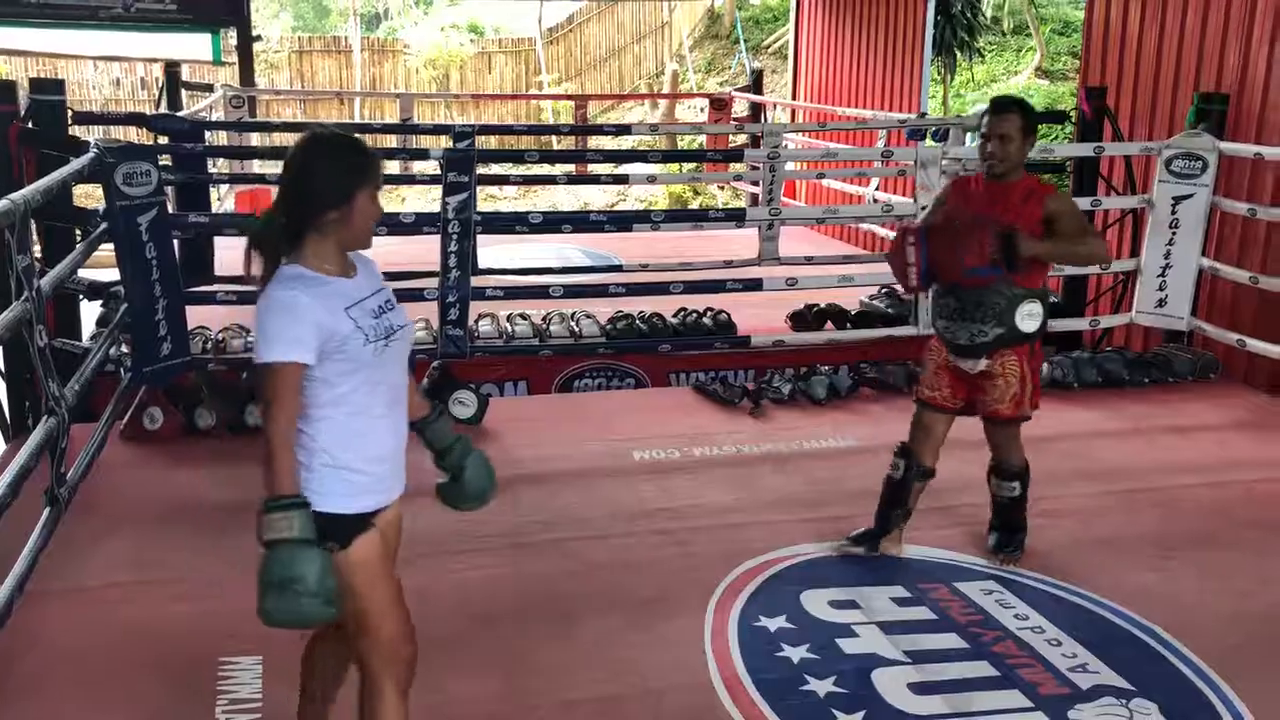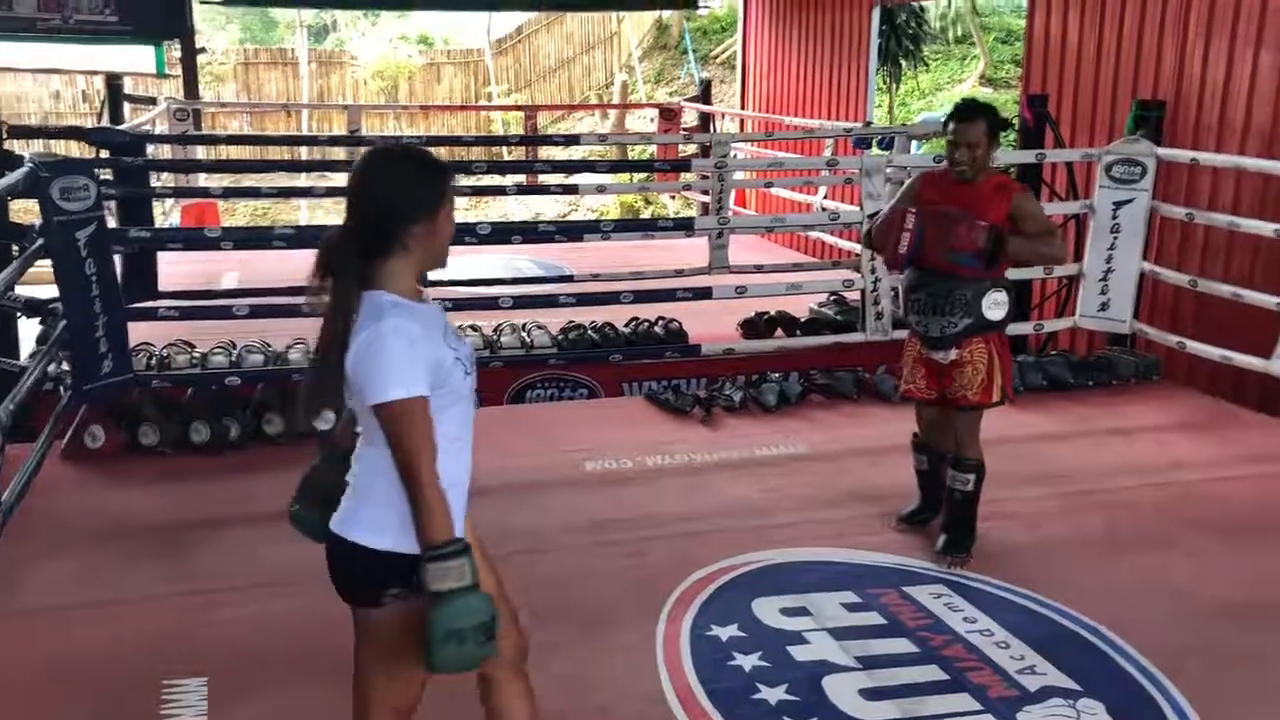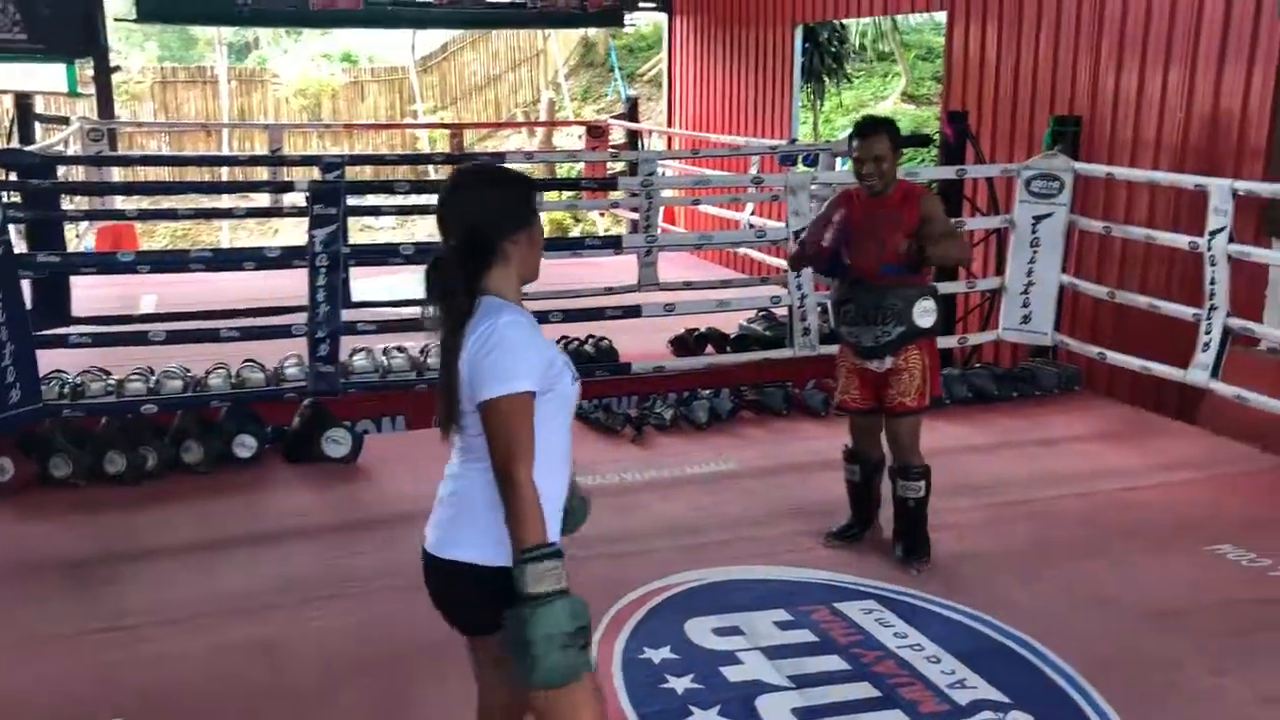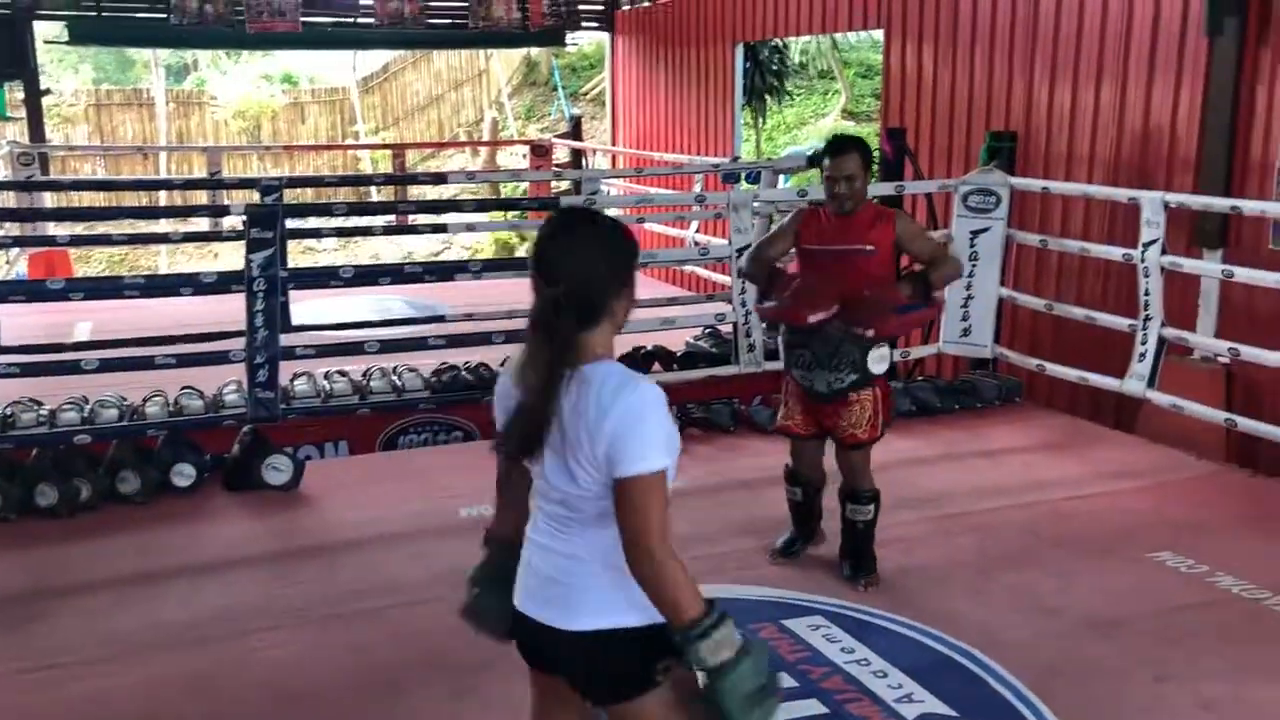
dt=0.5s
person 1, frame 1
left shoulder: (363, 271)
right shoulder: (291, 302)
right elbow: (280, 431)
left wrist: (441, 439)
right wrist: (286, 538)
left hip: (379, 492)
right hip: (328, 509)
left knee: (344, 630)
right knee: (391, 655)
person 1, frame 2
left shoulder: (403, 302)
right shoulder: (391, 332)
right elbow: (420, 475)
right wrist: (451, 584)
left hip: (435, 524)
right hip: (391, 549)
left knee: (505, 656)
person 1, frame 3
left shoulder: (478, 319)
right shoulder: (506, 332)
right elbow: (516, 477)
right wrist: (542, 586)
left hip: (471, 554)
right hip: (489, 566)
person 1, frame 4
left shoulder: (523, 377)
right shoulder: (631, 399)
right elbow: (650, 554)
left wrist: (500, 560)
right wrist: (718, 645)
left hip: (536, 611)
right hip: (614, 628)
person 2, frame 1
left shoulder: (1047, 200)
right shoulder: (959, 190)
left elbow: (1097, 250)
right elbow: (920, 236)
left wrist: (1029, 247)
left hip: (1006, 344)
right hip: (951, 338)
left knee: (1004, 442)
right knee: (923, 433)
left ankle: (1010, 529)
right ankle: (887, 530)
person 2, frame 2
left shoulder: (1011, 196)
right shoulder: (924, 185)
left elbow: (1056, 250)
right elbow: (877, 231)
left wrist: (1000, 244)
right wrist: (889, 238)
left hip: (974, 336)
right hip: (923, 330)
left knee: (963, 433)
right knee: (928, 426)
left ankle: (960, 529)
right ankle: (932, 501)
person 2, frame 3
left shoulder: (919, 202)
right shoulder: (842, 204)
left elbow: (960, 249)
right elbow: (802, 254)
left wrist: (907, 247)
right wrist: (811, 248)
left hip: (905, 344)
right hip: (856, 341)
left knee: (903, 441)
right knee: (861, 436)
left ankle: (912, 535)
right ankle: (863, 516)
person 2, frame 4
left shoulder: (891, 224)
right shoulder: (804, 221)
left elbow: (951, 265)
right elbow: (753, 264)
left wrist: (907, 290)
right wrist: (782, 285)
left hip: (857, 366)
right hip: (804, 363)
left knee: (854, 465)
right knee: (802, 458)
left ankle: (859, 554)
right ankle: (805, 529)
